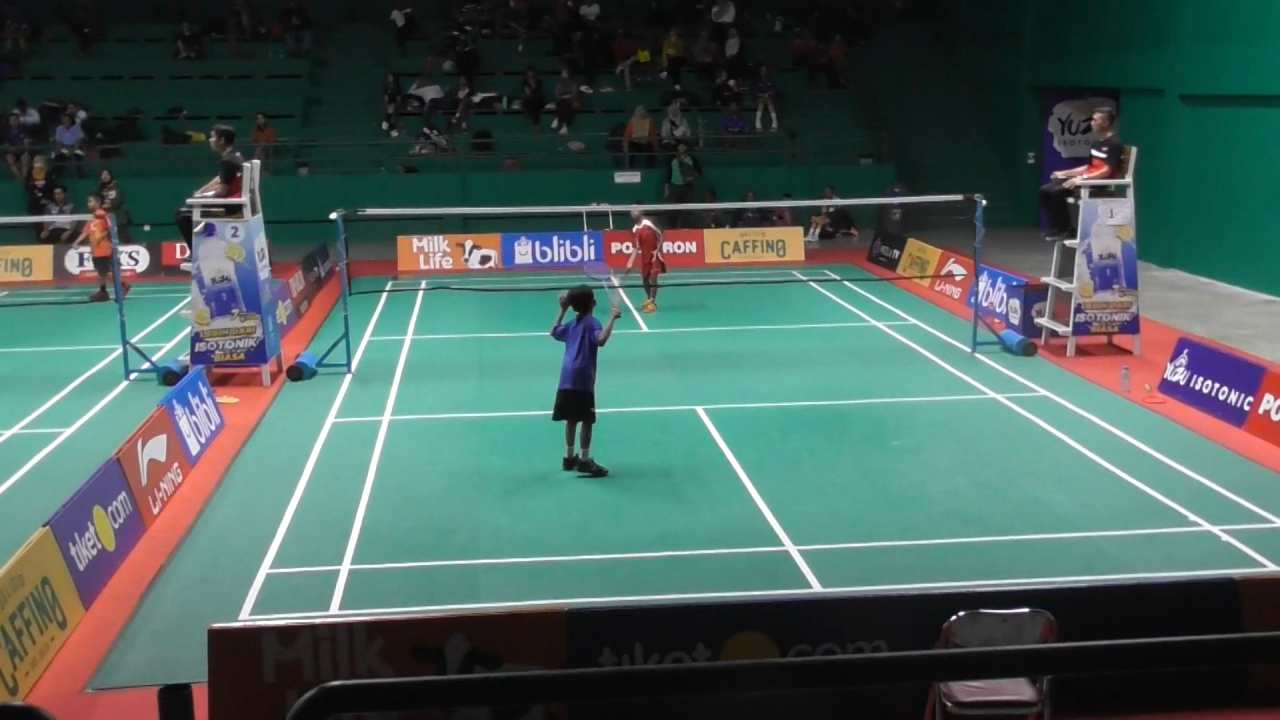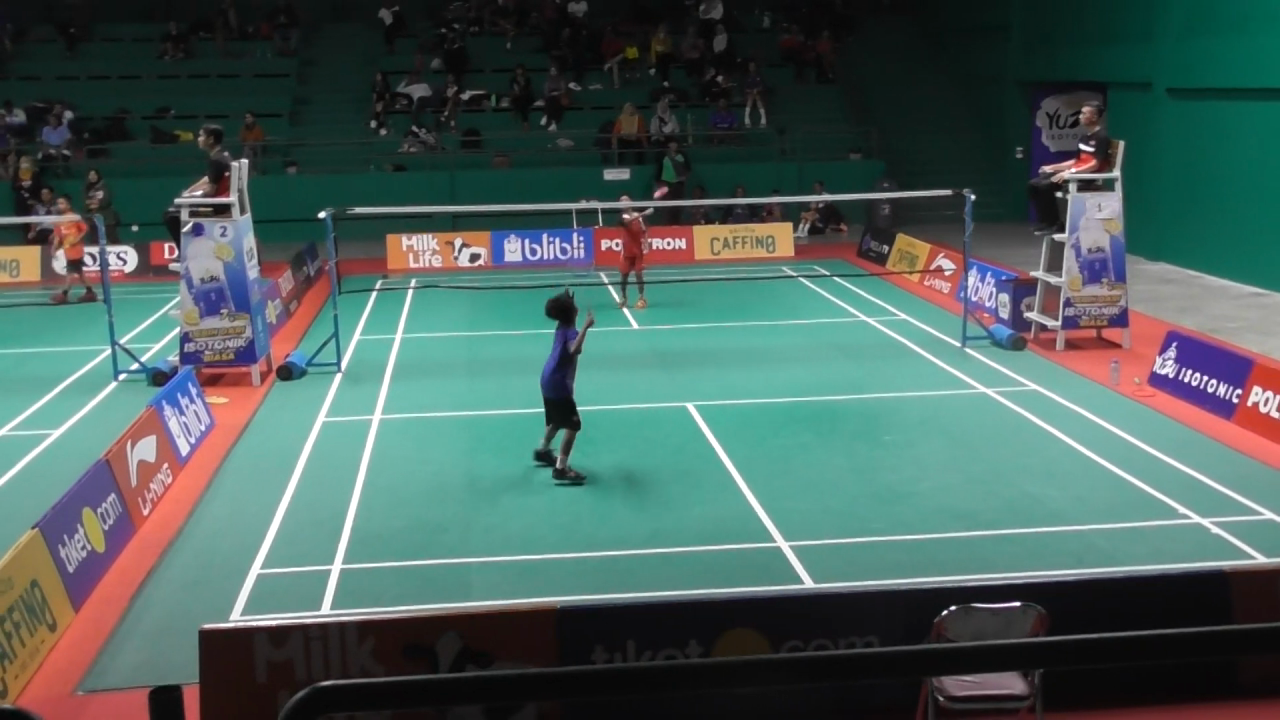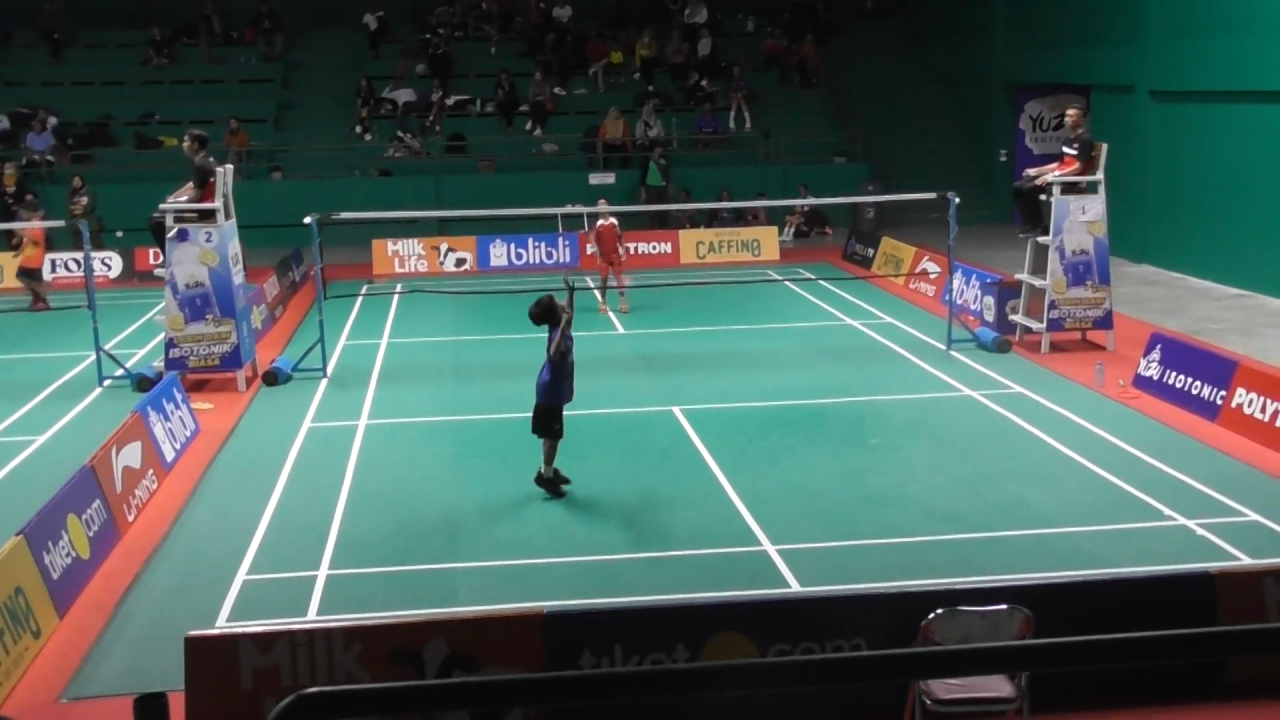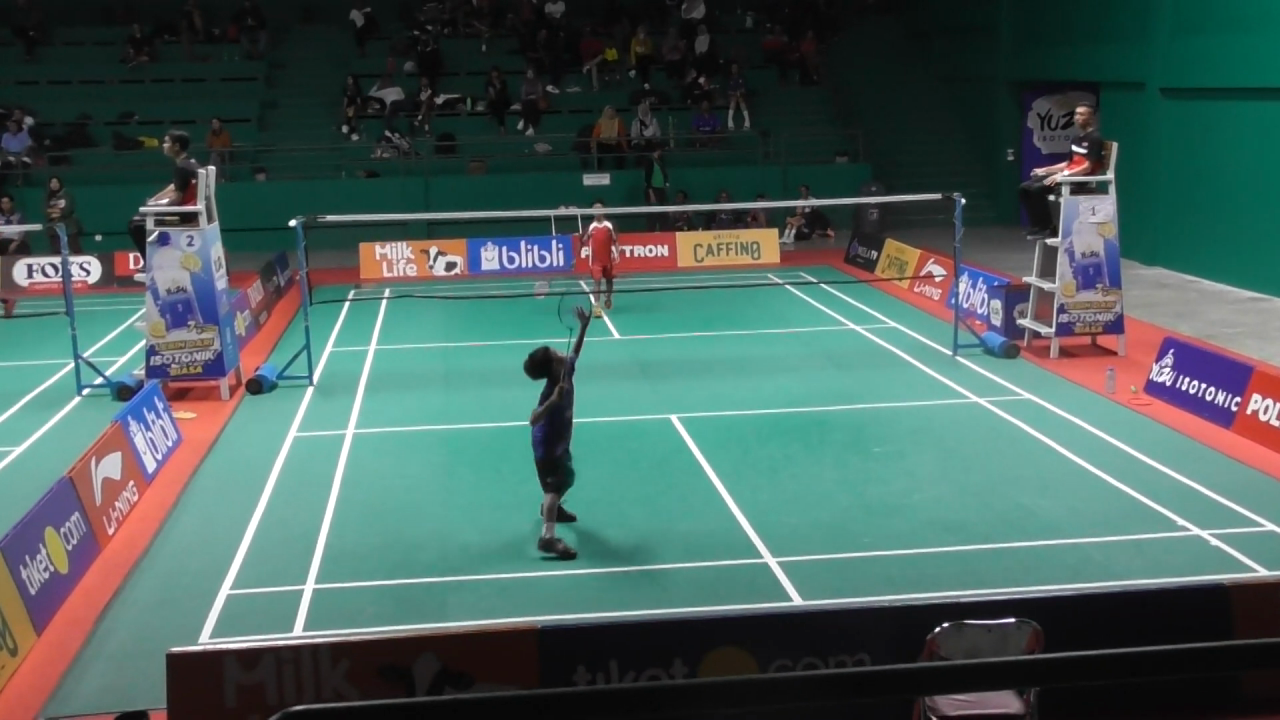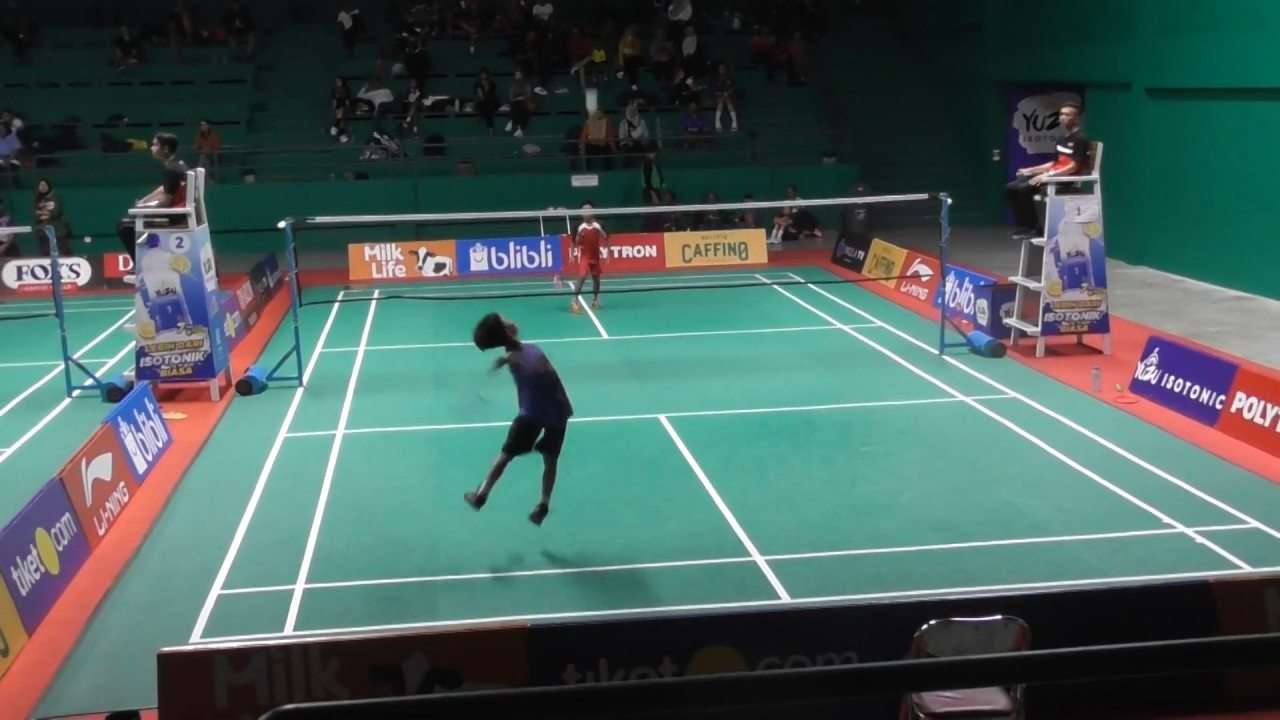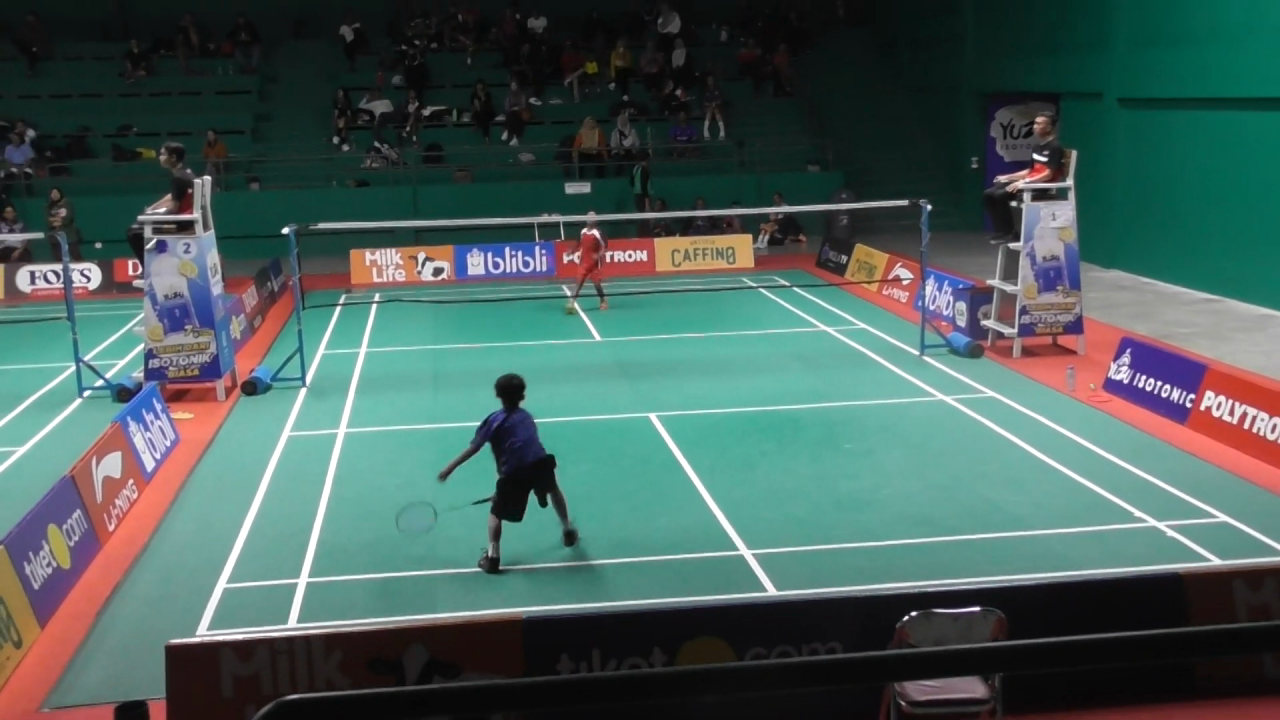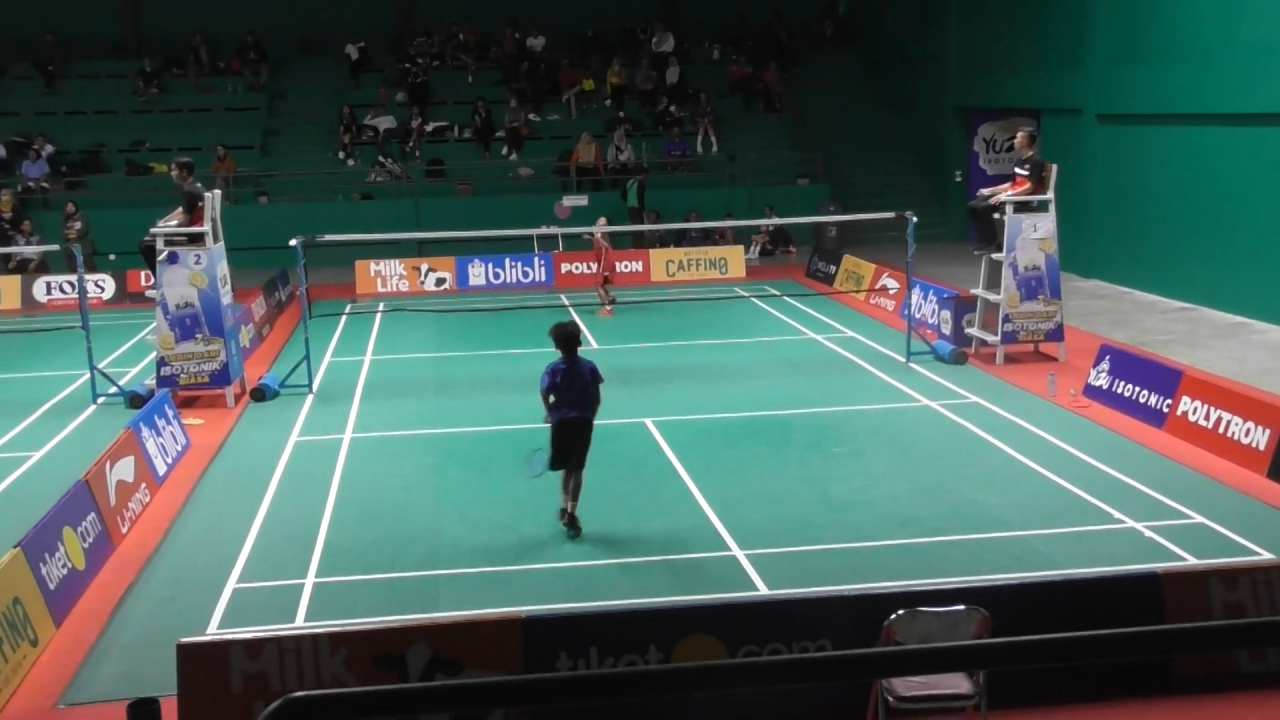
dt=0.4s
person 1, frame 1
left shoulder: (570, 325)
right shoulder: (592, 323)
left elbow: (553, 332)
right elbow: (601, 340)
left wrist: (563, 309)
right wrist: (612, 317)
left hip: (567, 378)
right hip: (582, 379)
left knee: (571, 419)
right knee: (586, 420)
left ankle: (570, 457)
right ankle: (585, 460)
person 1, frame 2
left shoulder: (562, 328)
right shoulder: (570, 332)
right elbow: (574, 350)
left wrist: (554, 309)
right wrist: (585, 327)
left hip: (549, 382)
right hip: (559, 385)
left knee: (557, 420)
right knee: (572, 425)
left ankle: (543, 451)
right ankle: (561, 468)
person 1, frame 3
left shoulder: (561, 327)
right shoulder: (557, 332)
left elbow: (568, 312)
right elbow: (554, 353)
left wrist: (570, 293)
right wrist: (564, 325)
left hip: (556, 389)
right hip: (552, 391)
left knee: (548, 426)
right knee: (553, 434)
left ankle: (549, 470)
right ankle: (545, 475)
person 1, frame 4
left shoulder: (566, 372)
right shoulder: (551, 393)
left elbow: (574, 353)
right elbow: (533, 420)
left wrist: (584, 328)
right wrist: (553, 401)
left hip: (559, 443)
right hip: (547, 446)
left knee: (566, 479)
right knee: (555, 487)
left ankle: (553, 508)
right ankle: (548, 537)
person 1, frame 5
left shoulder: (519, 354)
right shoulder: (525, 354)
right elbow: (542, 368)
left hip: (529, 414)
right hip: (553, 413)
left knee: (506, 455)
right knee: (550, 459)
left ankle: (481, 496)
right ankle: (543, 505)
person 1, frame 6
left shoulder: (493, 420)
right shoulder: (527, 418)
left elbow: (474, 448)
left wrist: (450, 468)
left hip: (513, 472)
right hip: (541, 464)
left knee: (497, 514)
right knee: (553, 490)
left ankle: (492, 556)
right ankle: (568, 531)
person 1, frame 7
left shoulder: (553, 368)
right shoulder: (589, 367)
left elbow: (545, 392)
right elbow: (597, 398)
left wrist: (549, 411)
right wrist: (590, 417)
left hip: (560, 422)
right hip: (582, 422)
left knee: (567, 467)
right knee: (576, 469)
left ankle: (565, 509)
right ankle: (571, 514)
